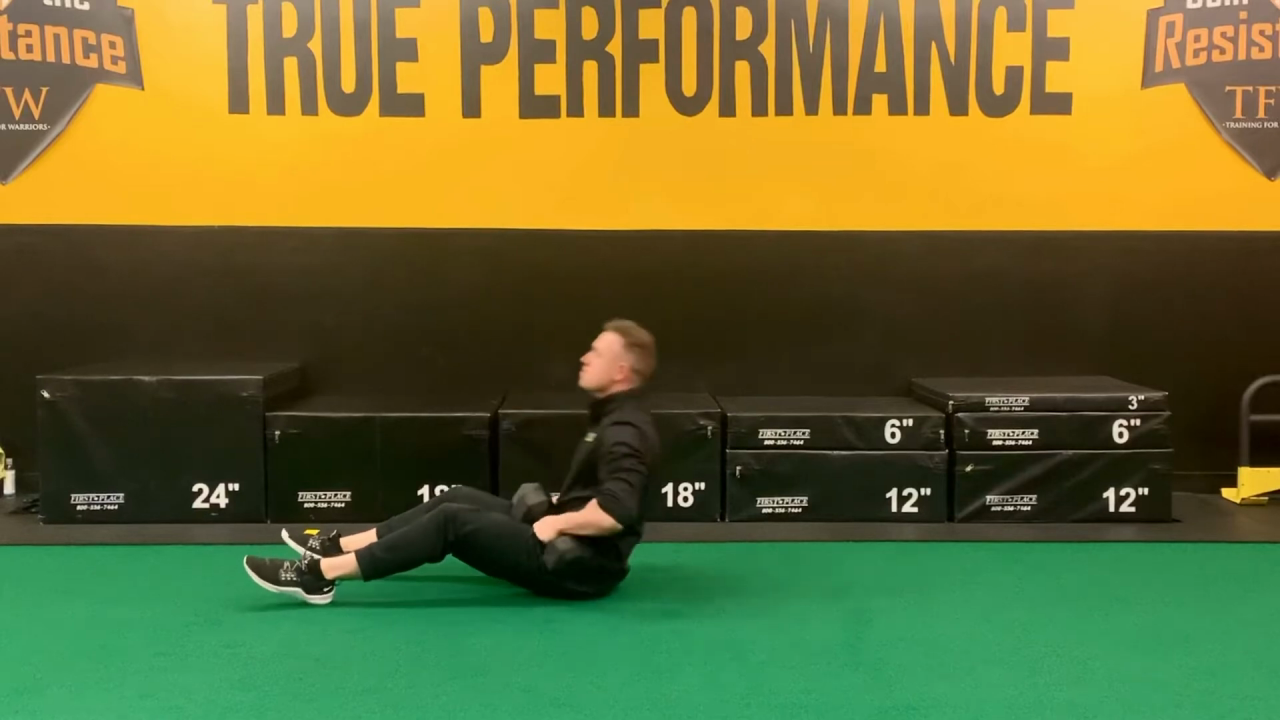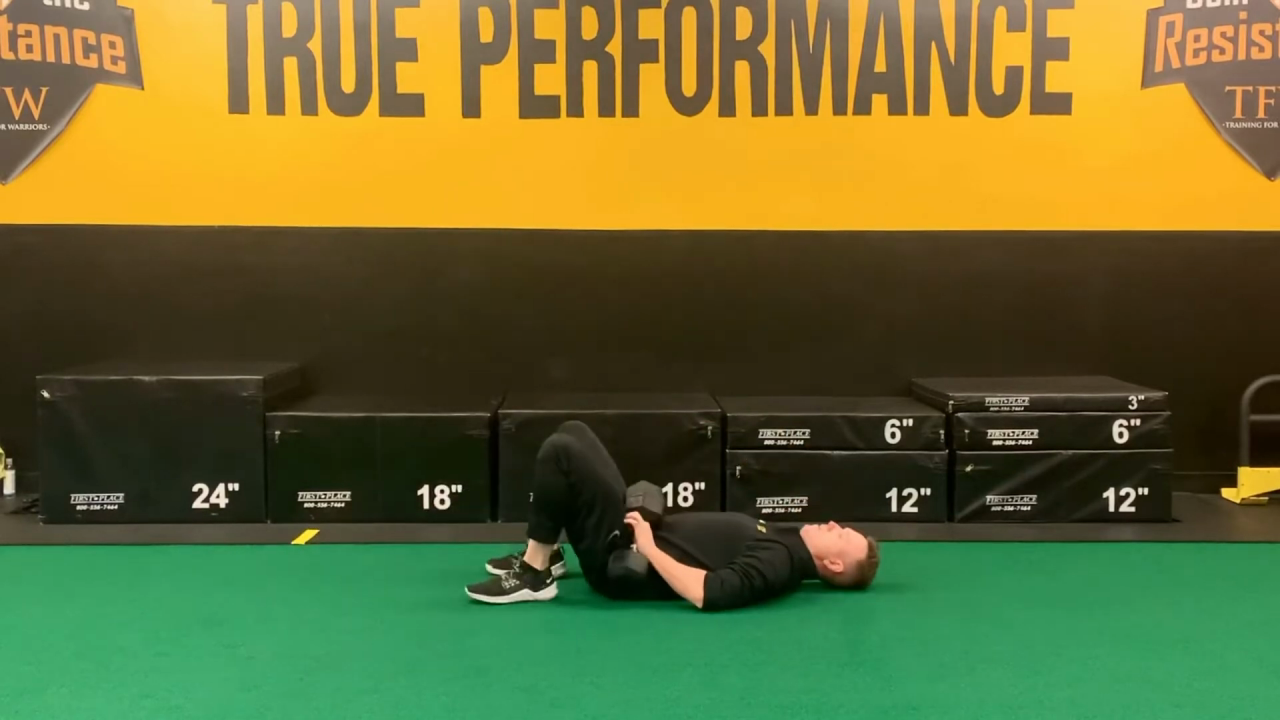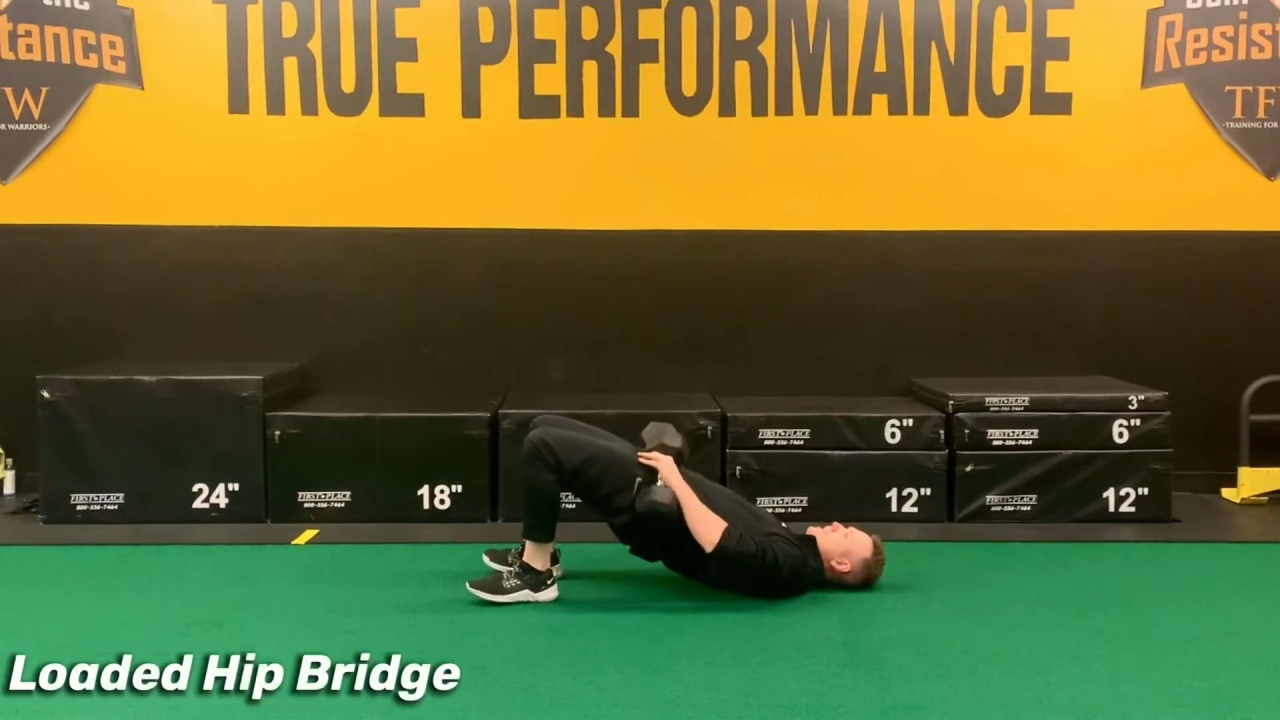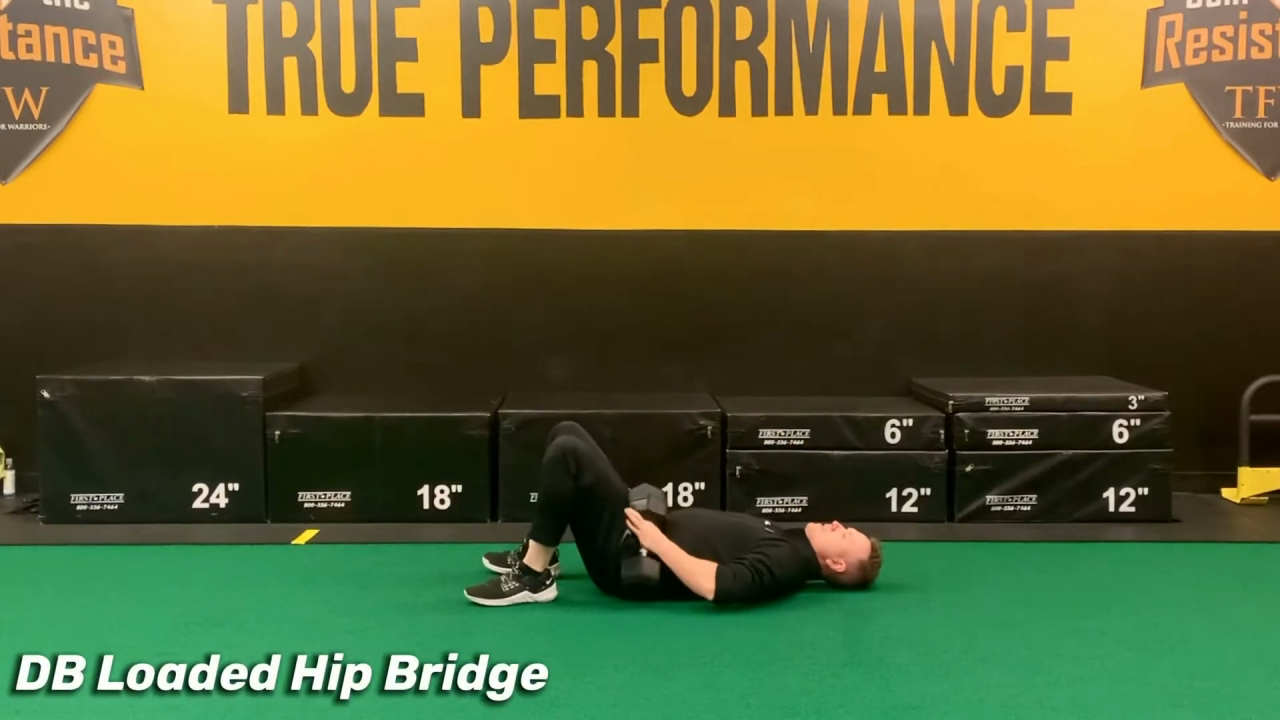
dt=1s
person 1, frame 1
left shoulder: (624, 432)
right shoulder: (617, 415)
left elbow: (617, 514)
left wrist: (558, 523)
right wrist: (555, 509)
left hip: (580, 568)
left knee: (451, 522)
right knee: (459, 498)
left ankle: (320, 575)
right ankle: (338, 546)
person 1, frame 2
left shoulder: (779, 565)
right shoulder: (783, 541)
left elbow: (709, 593)
left wrist: (649, 549)
right wrist: (651, 526)
right hip: (637, 534)
left knee: (559, 453)
right knee: (572, 434)
left ankle: (534, 574)
right ankle: (543, 555)
person 1, frame 3
left shoulder: (789, 566)
right shoulder: (792, 546)
left elbow: (720, 544)
left wrist: (675, 481)
right wrist: (670, 476)
right hip: (658, 482)
left knee: (542, 446)
right knee: (546, 428)
left ankle: (534, 573)
right ankle: (540, 553)
person 1, frame 4
left shoulder: (787, 564)
right shoulder: (783, 541)
left elbow: (717, 586)
left wrist: (658, 541)
right wrist: (648, 512)
left hip: (629, 560)
right hip: (645, 536)
left knee: (567, 453)
right knee: (567, 433)
left ankle: (533, 575)
right ankle: (536, 553)
